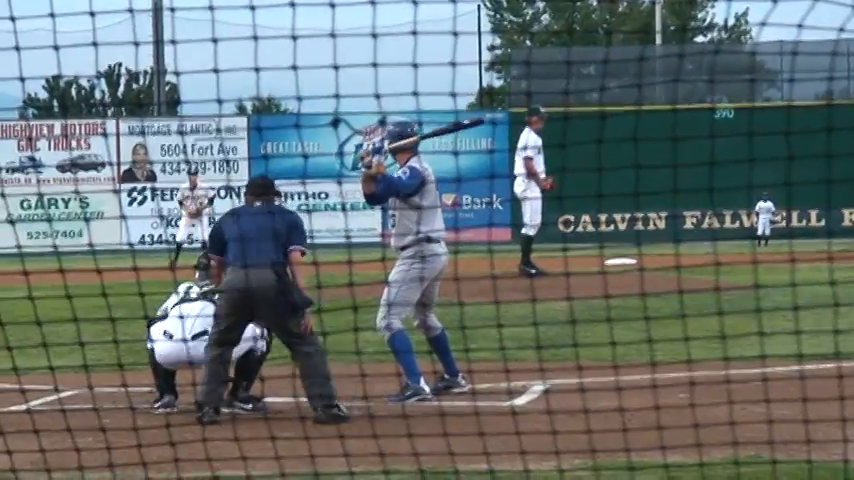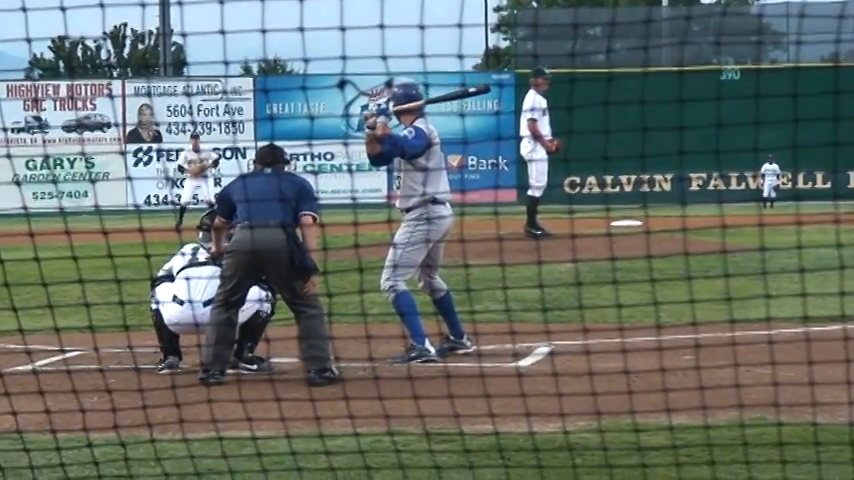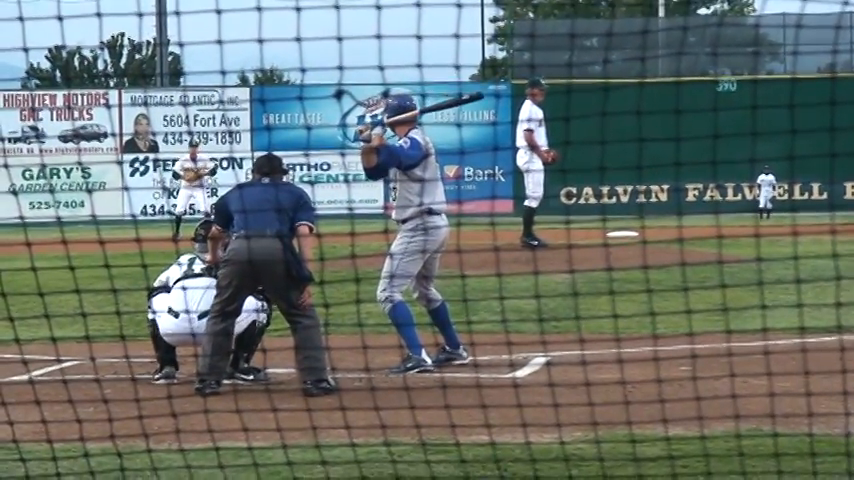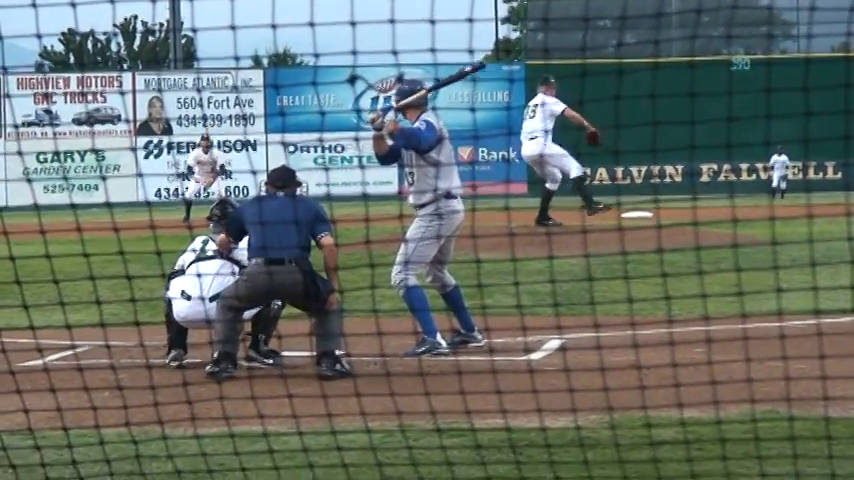
dt=1s
person 1, frame 1
left shoulder: (414, 170)
right shoulder: (407, 172)
left elbow: (393, 188)
right elbow: (373, 197)
left wrist: (378, 162)
right wrist: (368, 170)
left hip: (418, 255)
right hip: (431, 252)
left knee: (388, 319)
right knee: (424, 316)
left ankle: (416, 385)
right ankle: (454, 377)
person 1, frame 2
left shoulder: (420, 130)
right shoulder: (410, 134)
left elbow: (399, 148)
right elbow: (377, 157)
left wrist: (382, 124)
right wrist: (372, 131)
left hip: (423, 217)
right hip: (436, 214)
left knee: (392, 281)
right knee: (429, 278)
left ankle: (421, 346)
right ankle: (458, 338)
person 1, frame 3
left shoulder: (415, 141)
right shoulder: (407, 144)
left elbow: (394, 158)
right elbow: (373, 170)
left wrist: (377, 136)
right wrist: (367, 143)
left hip: (419, 227)
right hip: (432, 225)
left knee: (388, 291)
right knee: (424, 288)
left ankle: (417, 356)
right ankle: (455, 349)
person 1, frame 4
left shoulder: (427, 123)
right shoulder: (417, 128)
left elbow: (413, 139)
right elbow: (385, 156)
left wrist: (392, 127)
right wrist: (378, 131)
left hip: (436, 212)
right hip: (446, 210)
left knee: (402, 275)
right knee: (437, 272)
left ankle: (433, 340)
right ankle: (469, 331)
person 2, frame 1
left shoulder: (227, 219)
right shoulder: (288, 217)
left elbow: (216, 265)
right elbow: (296, 261)
left wrist: (221, 287)
right wrist: (302, 304)
left hip: (235, 283)
right hip: (273, 284)
left knee: (219, 345)
right knee: (305, 344)
left ankle: (208, 408)
right ankle: (325, 406)
person 2, frame 2
left shoulder: (237, 184)
right shoulder: (298, 183)
left elbow: (219, 224)
right elbow: (307, 223)
left wrist: (218, 248)
right wrist: (310, 267)
left hip: (242, 241)
right hip: (280, 241)
left knee: (224, 304)
right knee: (307, 305)
left ankle: (212, 369)
right ankle: (319, 369)
person 2, frame 3
left shoulder: (234, 194)
right shoulder: (295, 193)
left elbow: (215, 235)
right elbow: (304, 233)
left wrist: (213, 257)
right wrist: (305, 278)
left hip: (238, 251)
right hip: (277, 251)
left knee: (220, 315)
right knee: (303, 314)
left ankle: (208, 379)
right ankle: (315, 379)
person 2, frame 4
left shoulder: (249, 206)
right shoulder: (310, 206)
left elbow: (222, 243)
right elbow: (328, 245)
right wrist: (334, 288)
left hip: (257, 274)
right hip: (296, 275)
left knee: (227, 303)
right knee: (330, 305)
left ankle: (223, 361)
right ankle: (329, 361)
person 3, frame 1
left shoulder: (530, 135)
right shoulder: (531, 136)
right elbow: (528, 165)
left wrist: (543, 179)
right wrist: (541, 182)
left hip: (530, 184)
right hip: (530, 184)
left knee: (532, 223)
right knee: (532, 223)
left ankle: (526, 262)
right ankle: (524, 264)
person 3, frame 2
left shoulder: (539, 98)
right shoulder: (533, 98)
right elbow: (532, 126)
left wrist: (548, 141)
right wrist: (546, 145)
left hip: (538, 146)
right hip: (535, 146)
left knee: (539, 185)
right knee: (537, 185)
left ankle: (532, 223)
right ankle: (530, 225)
person 3, frame 3
left shoulder: (533, 108)
right shoulder: (530, 108)
right elbow: (528, 137)
left wrist: (544, 151)
right wrist: (542, 155)
left hip: (532, 156)
right hip: (531, 156)
left knee: (534, 195)
right knee: (534, 195)
left ankle: (528, 234)
right ankle: (527, 235)
person 3, frame 4
left shoulder: (531, 105)
right shoulder: (549, 100)
right elbow: (570, 113)
right wrist: (589, 127)
left hip: (527, 149)
right hip: (540, 145)
left knee: (554, 179)
right knee: (573, 167)
left ankle: (543, 217)
right ankle: (590, 204)
person 4, frame 1
left shoulder: (182, 288)
left elbow: (160, 317)
left hip: (166, 353)
right hip: (207, 349)
left knee: (155, 328)
right knee: (260, 333)
left ankle: (166, 396)
right ankle: (239, 396)
person 4, frame 2
left shoulder: (186, 250)
left elbow: (159, 279)
left hip: (175, 319)
left knee: (158, 291)
right knee: (265, 295)
left ankle: (170, 357)
right ankle: (243, 357)
person 4, frame 3
left shoulder: (182, 261)
left elbow: (156, 288)
left hip: (171, 331)
left knee: (156, 299)
right knee: (261, 306)
left ankle: (166, 367)
right ankle: (239, 367)
person 4, frame 4
left shoulder: (198, 242)
right shoulder: (246, 241)
left elbow: (176, 273)
left hip: (185, 314)
left knee: (175, 283)
left ankle: (176, 350)
right ankle: (258, 350)
